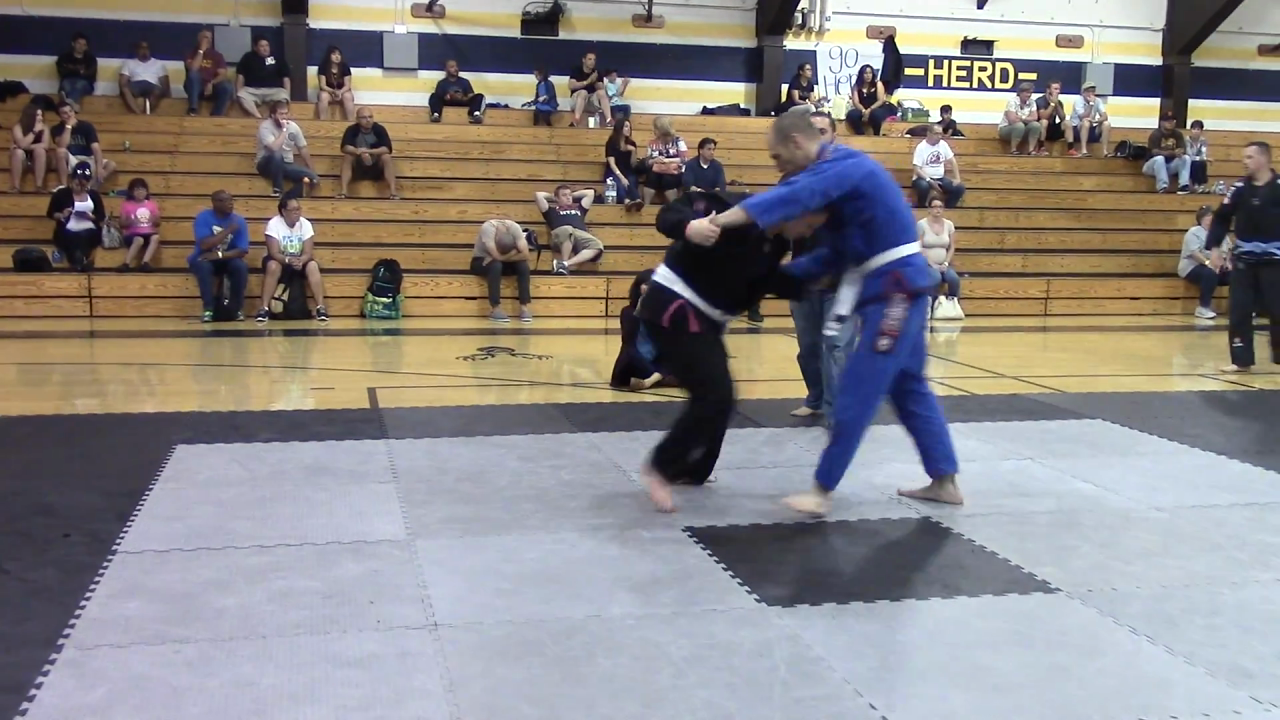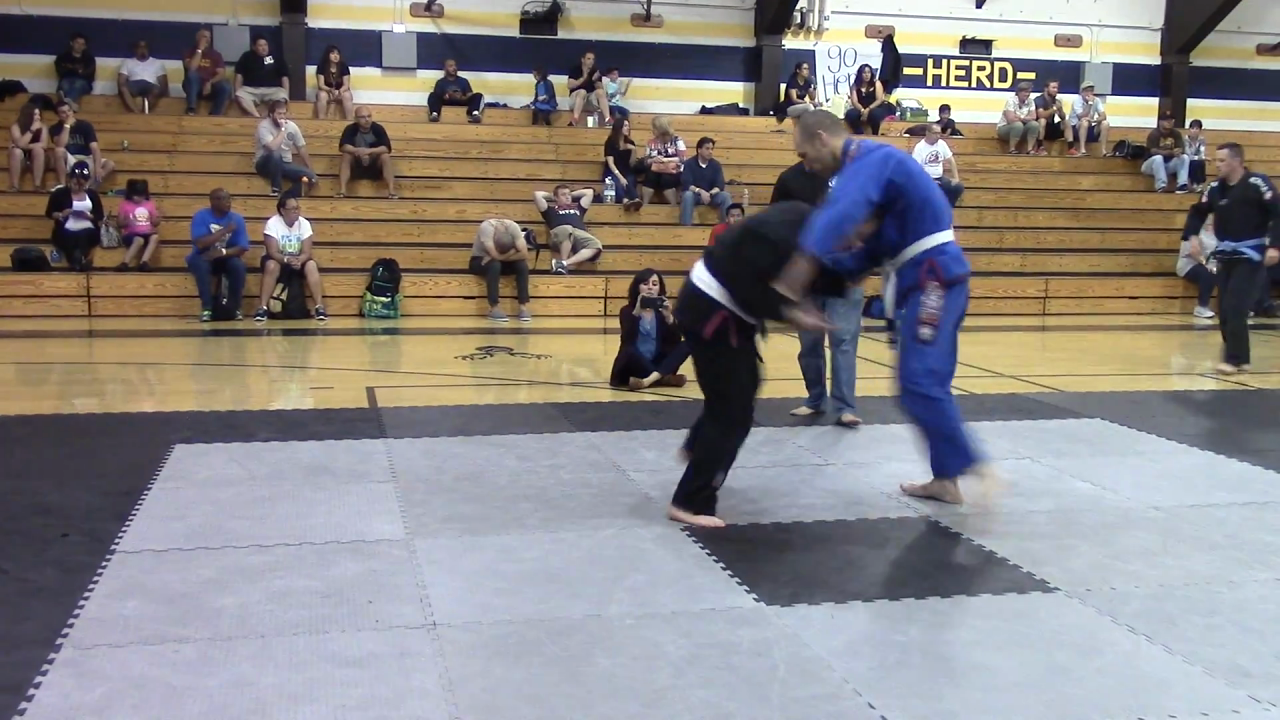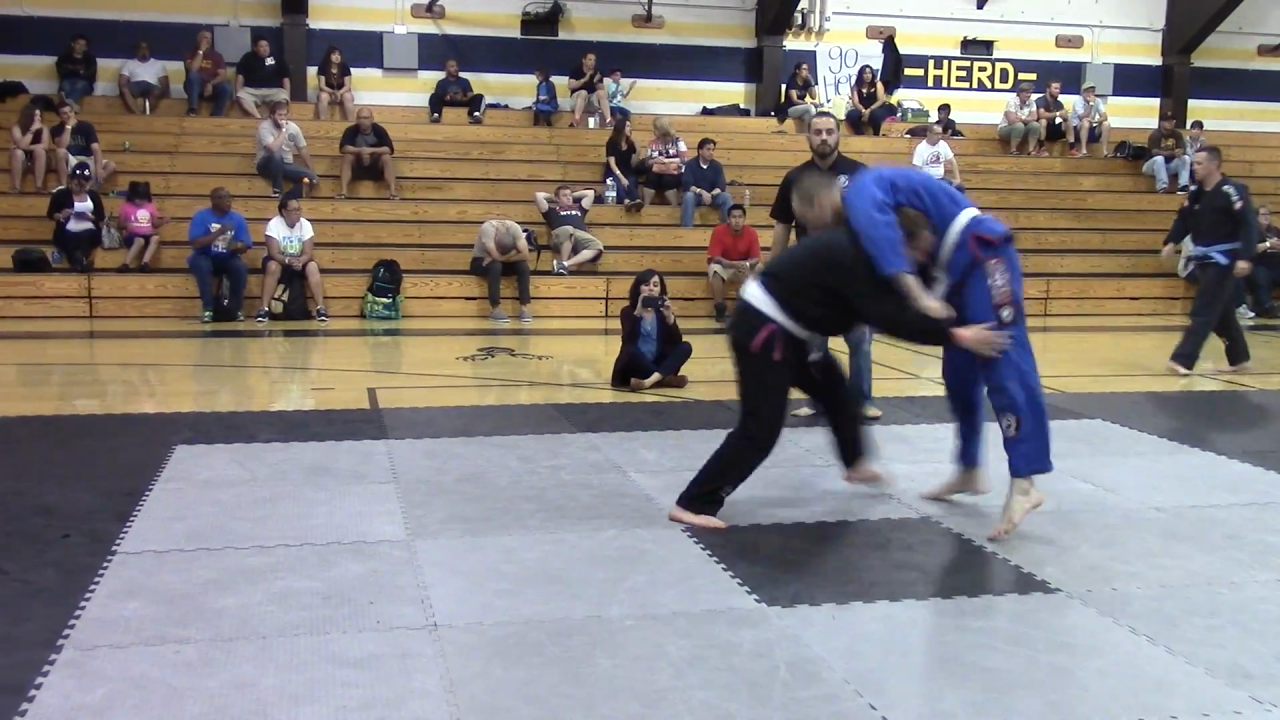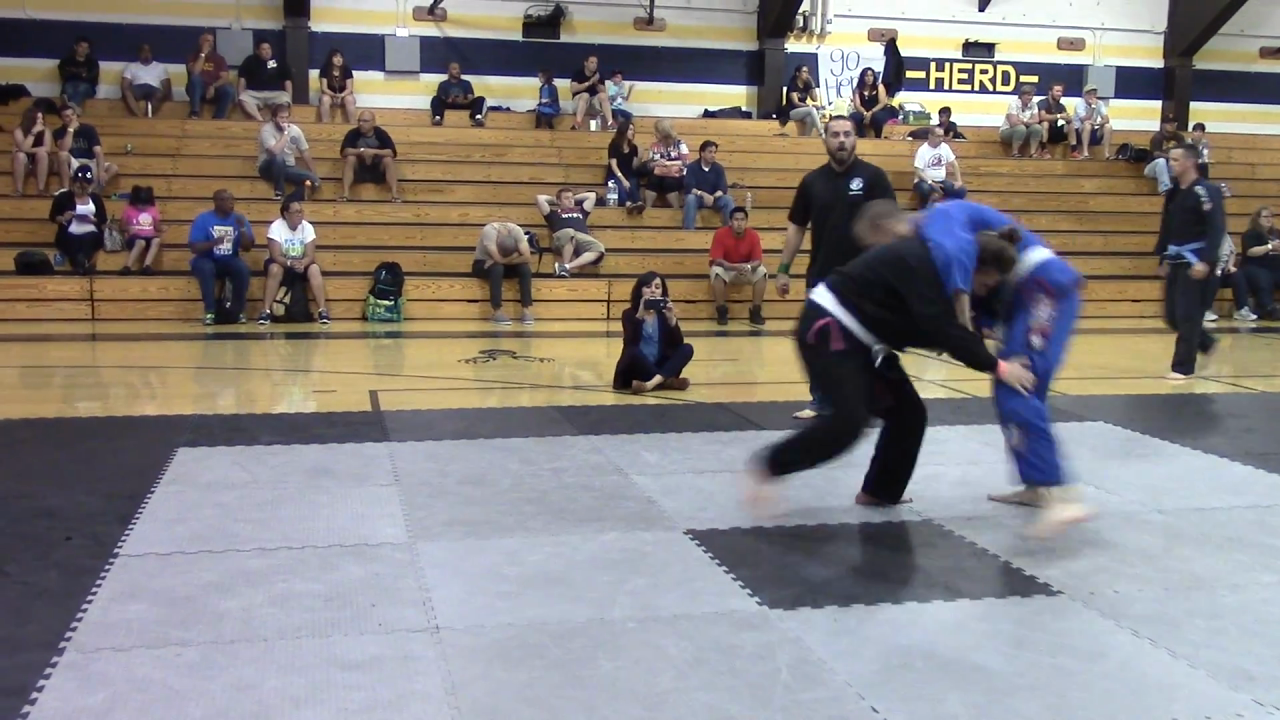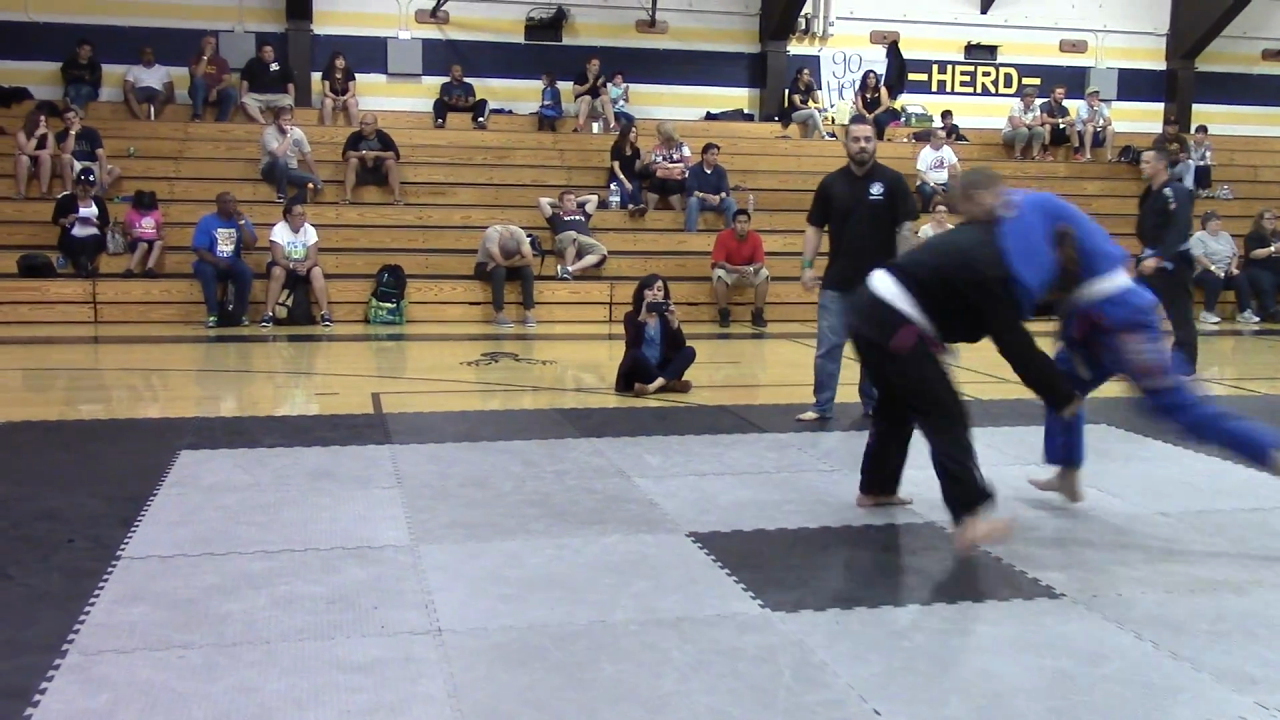
dt=0.2s
person 1, frame 1
left shoulder: (844, 165)
right shoulder: (840, 171)
left elbow: (788, 197)
right elbow: (839, 250)
left wrist: (716, 222)
right wrist: (783, 275)
left hip: (899, 288)
right hip: (895, 286)
left knee: (857, 392)
right knee: (908, 385)
left ankle: (821, 492)
right ankle: (944, 481)
person 1, frame 2
left shoulder: (871, 160)
right shoulder: (870, 164)
left elbow: (835, 218)
right elbow: (872, 243)
left wrist: (792, 280)
right wrist: (848, 268)
left hip: (935, 277)
right hip: (924, 276)
left knee: (918, 384)
right knee: (929, 381)
left ankle: (971, 471)
right ankle: (946, 480)
person 1, frame 3
left shoulder: (859, 191)
right shoulder: (874, 194)
left elbow: (881, 236)
left wrist: (918, 297)
left hip: (982, 255)
right hip: (964, 265)
left knee: (1007, 367)
right knee: (960, 372)
left ankle: (1024, 486)
right ankle: (968, 472)
person 1, frame 4
left shoulder: (936, 221)
right shoulder: (947, 222)
left elbow: (955, 254)
left wrist: (963, 318)
left hip: (1044, 291)
right hip: (1040, 288)
left knee: (1016, 396)
right knee: (1013, 392)
left ankle: (1060, 499)
right ankle: (1039, 487)
person 1, frame 5
left shoulder: (1015, 212)
right shoulder: (1034, 206)
left elbow: (1029, 280)
left hip: (1117, 315)
right hip: (1100, 315)
left knee: (1179, 406)
right ankle: (1067, 477)
person 2, frame 1
left shoulder: (773, 238)
right shoulder: (737, 211)
left elbow: (769, 281)
right elbow: (671, 213)
right wrist: (690, 226)
left hip: (699, 312)
right hip: (674, 307)
left knee: (710, 394)
right knee: (716, 398)
left ankle: (690, 469)
right ankle: (662, 469)
person 2, frame 2
left shoulder: (806, 227)
right shoulder: (782, 231)
left elbow: (815, 281)
right elbow: (743, 284)
left wrist: (848, 281)
right wrist: (789, 312)
left hip: (725, 309)
right hip: (713, 311)
left knee: (743, 386)
right knee: (731, 410)
left ankle: (697, 449)
right ankle: (691, 503)
person 2, frame 3
left shoulder: (857, 243)
right shoulder: (854, 254)
right elbow: (888, 315)
right wrist: (955, 335)
left hip: (787, 326)
right hip: (763, 326)
left knee: (831, 388)
right knee: (761, 426)
left ankle: (853, 462)
right ankle: (692, 503)
person 2, frame 4
left shoulder: (930, 257)
right shoulder: (924, 265)
right elbow: (940, 329)
right wrist: (994, 366)
right hip: (830, 329)
left knee: (908, 413)
right knee: (848, 419)
left ankle: (881, 491)
right ankle: (768, 467)
person 2, frame 5
left shoulder: (983, 239)
right shoulder: (993, 270)
right elbow: (1016, 345)
right wrist: (1063, 398)
left hip: (874, 310)
right hip: (893, 323)
left knee: (896, 408)
right knee: (946, 418)
left ankle: (876, 490)
right ankle: (971, 516)
person 3, frame 1
left shoulder: (851, 174)
right shoulder: (792, 177)
left elbow: (868, 222)
right elbow: (778, 226)
left wrist: (865, 263)
right wrist: (772, 265)
left hip: (842, 278)
right hip: (803, 277)
left knee: (839, 342)
right knee: (808, 344)
left ankle: (835, 406)
right ankle: (817, 400)
person 3, frame 2
left shoulder: (850, 173)
right shoulder: (789, 178)
left elbow: (865, 220)
right elbow: (777, 226)
left wrist: (859, 261)
right wrist: (774, 270)
left hip: (843, 276)
right hip: (805, 277)
left knee: (843, 340)
right knee: (809, 343)
left ankle: (844, 408)
right ankle: (816, 400)
person 3, frame 3
left shoulder: (857, 173)
right shoulder: (795, 178)
right elbow: (782, 226)
left knee: (858, 340)
right knee: (812, 341)
left ankle: (862, 400)
person 3, frame 4
left shoulder: (873, 176)
right shoulder: (812, 181)
right elbow: (796, 227)
right wrist: (783, 269)
right hip: (822, 278)
right ankle: (819, 403)
person 3, frame 5
left shoulder: (893, 181)
right shoulder: (831, 183)
left elbow: (905, 229)
right elbow: (814, 227)
right wrist: (807, 265)
right hip: (837, 282)
right knee: (828, 346)
left ankle: (871, 402)
right ankle: (822, 405)
person 4, frame 1
right shoulder: (1239, 188)
right elbow: (1221, 218)
right wrist: (1214, 247)
right hip: (1245, 257)
right knee: (1239, 311)
right ankle: (1241, 360)
person 4, frame 2
left shoulder: (1258, 184)
right shoulder: (1216, 188)
right elbow: (1198, 213)
right wrist: (1192, 235)
left hip: (1250, 256)
right hip: (1226, 255)
left knee: (1235, 307)
right knee: (1227, 309)
left ankle: (1233, 358)
right ankle: (1238, 359)
person 4, frame 3
left shoulder: (1233, 190)
right shoulder: (1196, 192)
left elbow: (1249, 225)
right elbow: (1184, 220)
left wrist: (1245, 258)
right wrist: (1171, 243)
left hip: (1224, 261)
right hip: (1205, 260)
left knee: (1202, 311)
right knee: (1221, 312)
left ankle: (1183, 361)
right ankle: (1239, 358)
person 4, frame 4
left shoulder: (1206, 191)
right shoulder: (1174, 191)
left elbow: (1216, 229)
left wrist: (1205, 261)
right wrist: (1163, 257)
left hip: (1196, 261)
right hip: (1176, 260)
left knee: (1187, 315)
right knee: (1172, 315)
left ankle: (1183, 367)
right ankle: (1206, 344)
person 4, frame 5
left shoulder: (1176, 192)
right shoulder: (1149, 192)
left elbow: (1180, 228)
left wrist: (1157, 257)
left hip: (1173, 264)
right hip: (1152, 261)
left knee: (1181, 319)
left ankle: (1186, 368)
